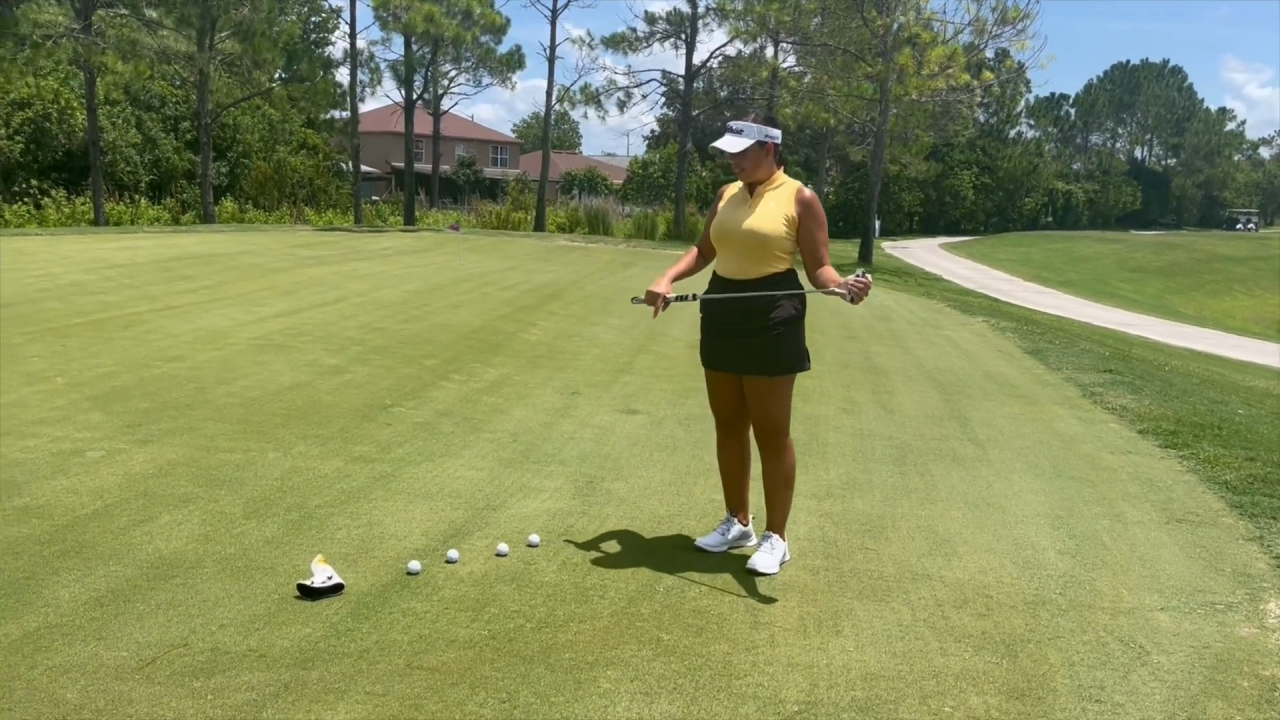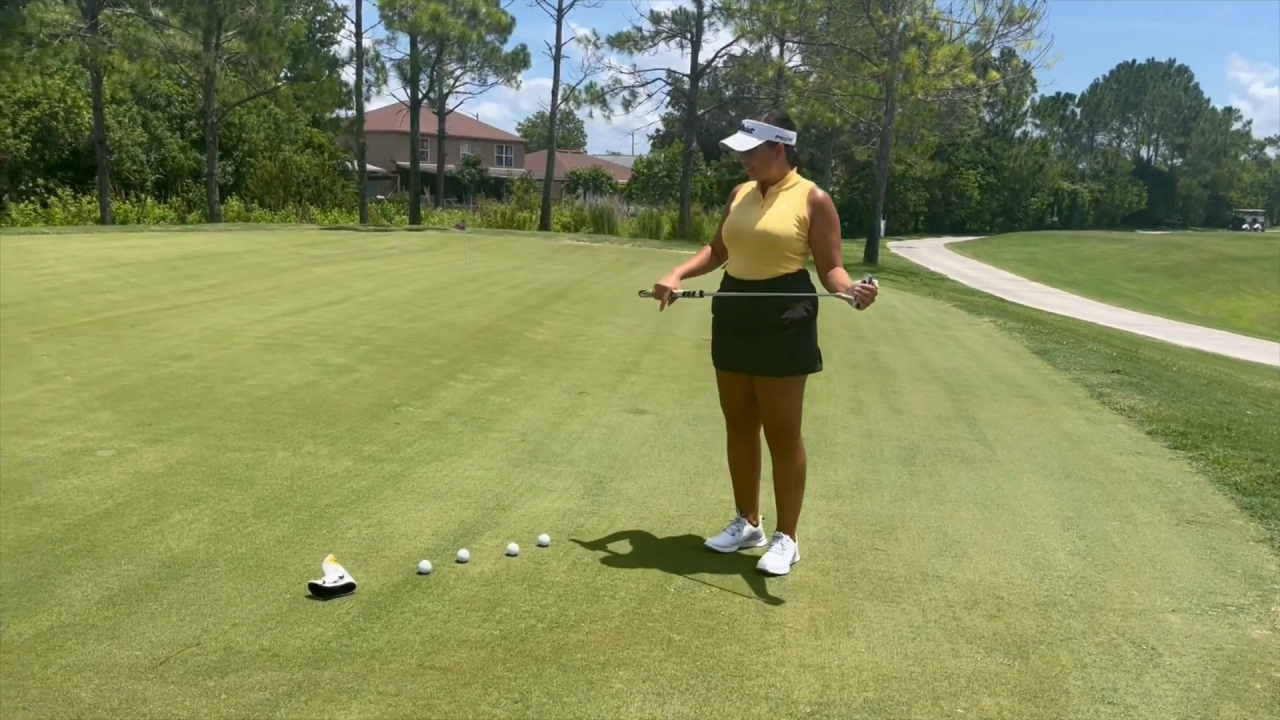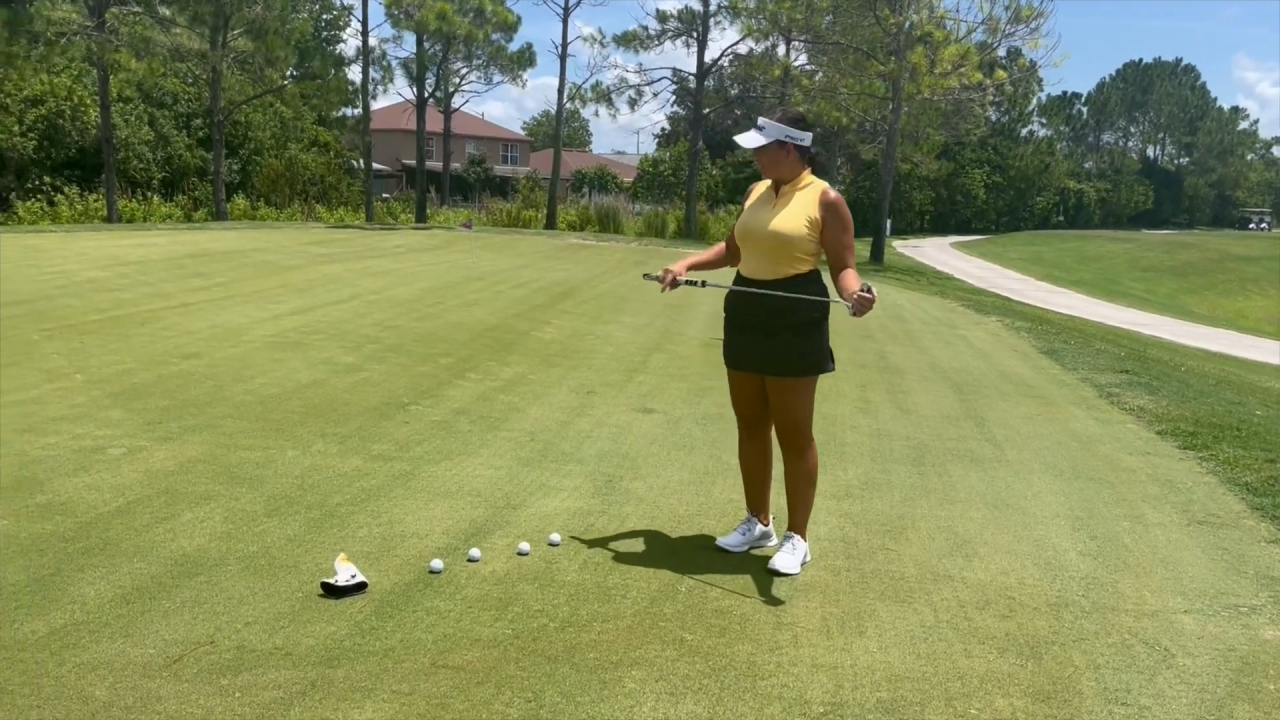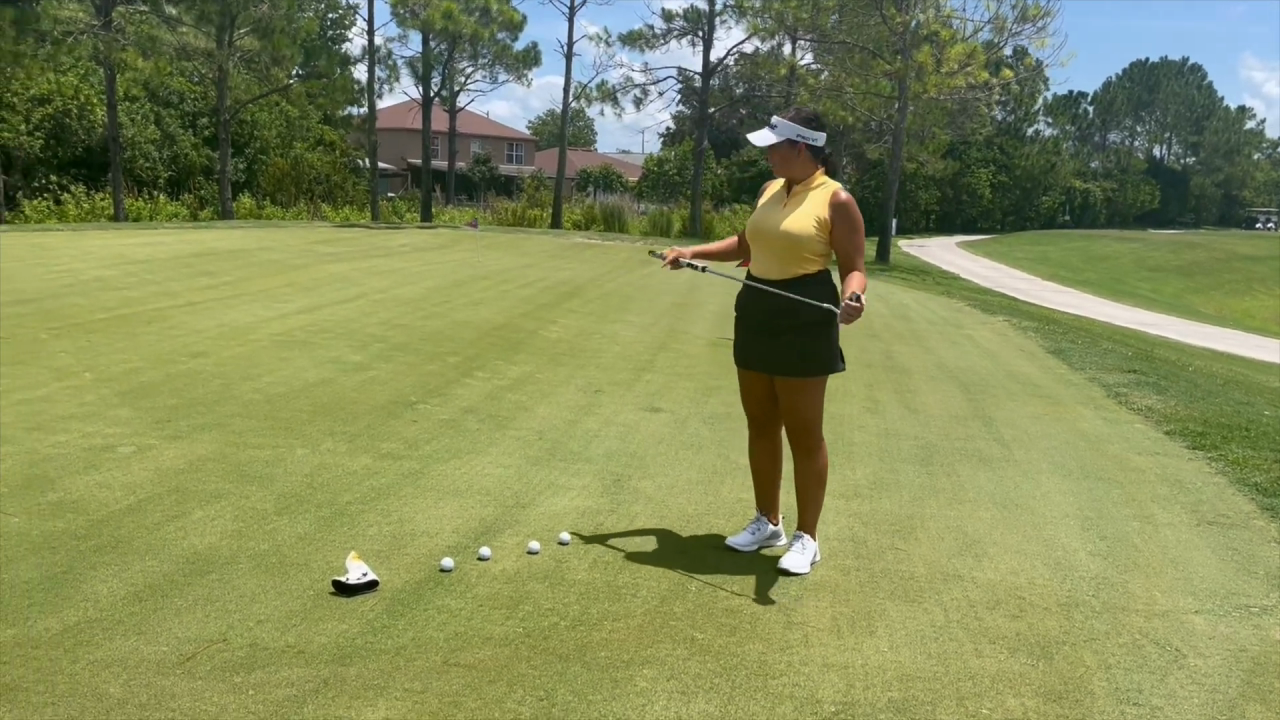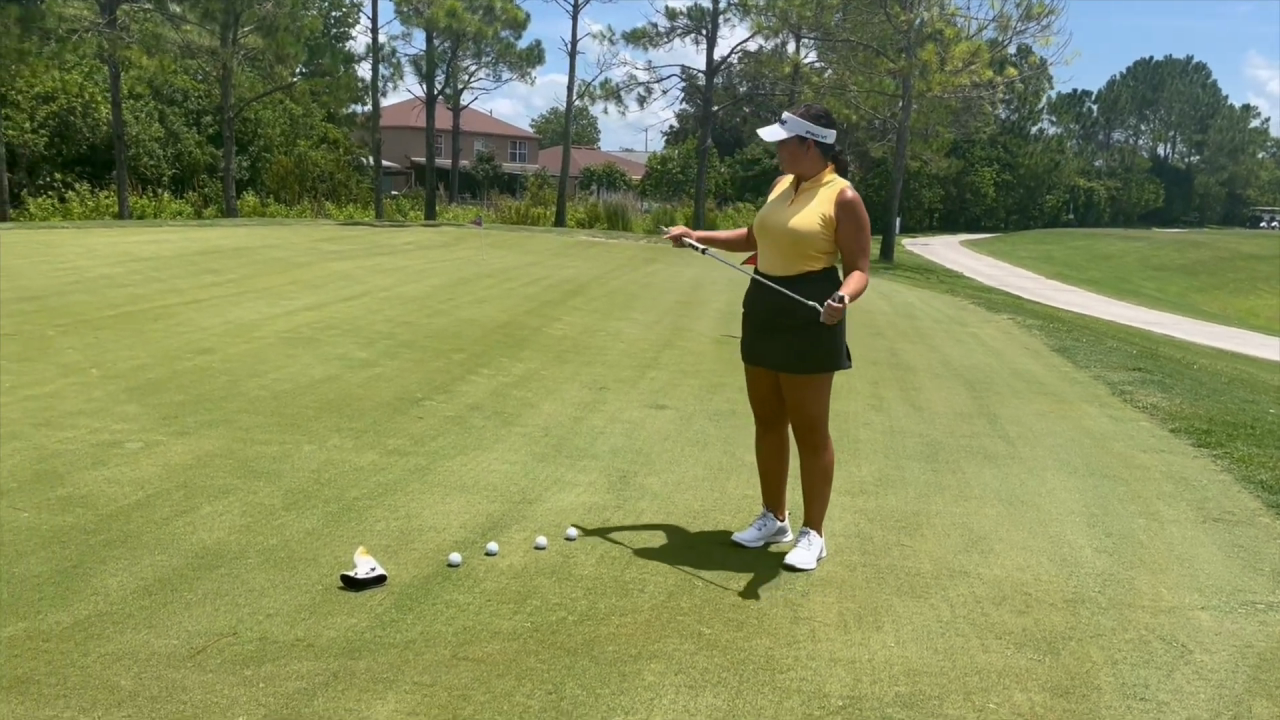
dt=0.1s
person 1, frame 1
left shoulder: (800, 198)
right shoulder: (727, 194)
left elbow: (818, 267)
right elbow: (704, 250)
left wrist: (843, 285)
right wrist: (667, 278)
left hip: (772, 318)
right hip: (721, 314)
left knee: (772, 433)
right knee: (728, 427)
left ankle: (775, 537)
right ankle: (737, 523)
person 1, frame 2
left shoulder: (812, 198)
right shoulder: (740, 193)
left elbow: (830, 266)
right elbow: (718, 250)
left wrist: (851, 289)
right wrist: (678, 274)
left hip: (783, 319)
right hip: (732, 315)
left knee: (782, 434)
right knee: (739, 427)
left ankle: (786, 538)
right ankle: (747, 522)
person 1, frame 3
left shoulder: (825, 199)
right shoulder: (755, 192)
left elbow: (843, 267)
right elbow: (734, 249)
left wrist: (854, 293)
right wrist: (685, 265)
left hip: (795, 319)
right hip: (745, 314)
left knee: (794, 434)
right knee: (750, 427)
left ankle: (797, 538)
right ankle: (758, 522)
person 1, frame 4
left shoulder: (836, 200)
right shoulder: (771, 189)
left elbow: (854, 268)
right elbow: (746, 245)
left wrist: (853, 296)
right wrist: (689, 252)
left hip: (803, 320)
right hip: (754, 313)
left knee: (804, 433)
right knee: (760, 425)
left ankle: (806, 537)
right ankle: (767, 522)
person 1, frame 5
left shoulder: (843, 198)
right shoulder: (781, 185)
left elbow: (858, 268)
right elbow: (755, 238)
left wrist: (845, 297)
right wrist: (695, 236)
left hip: (807, 318)
right hip: (762, 310)
left knee: (810, 430)
right knee: (767, 422)
left ankle: (813, 533)
right ankle: (774, 518)
